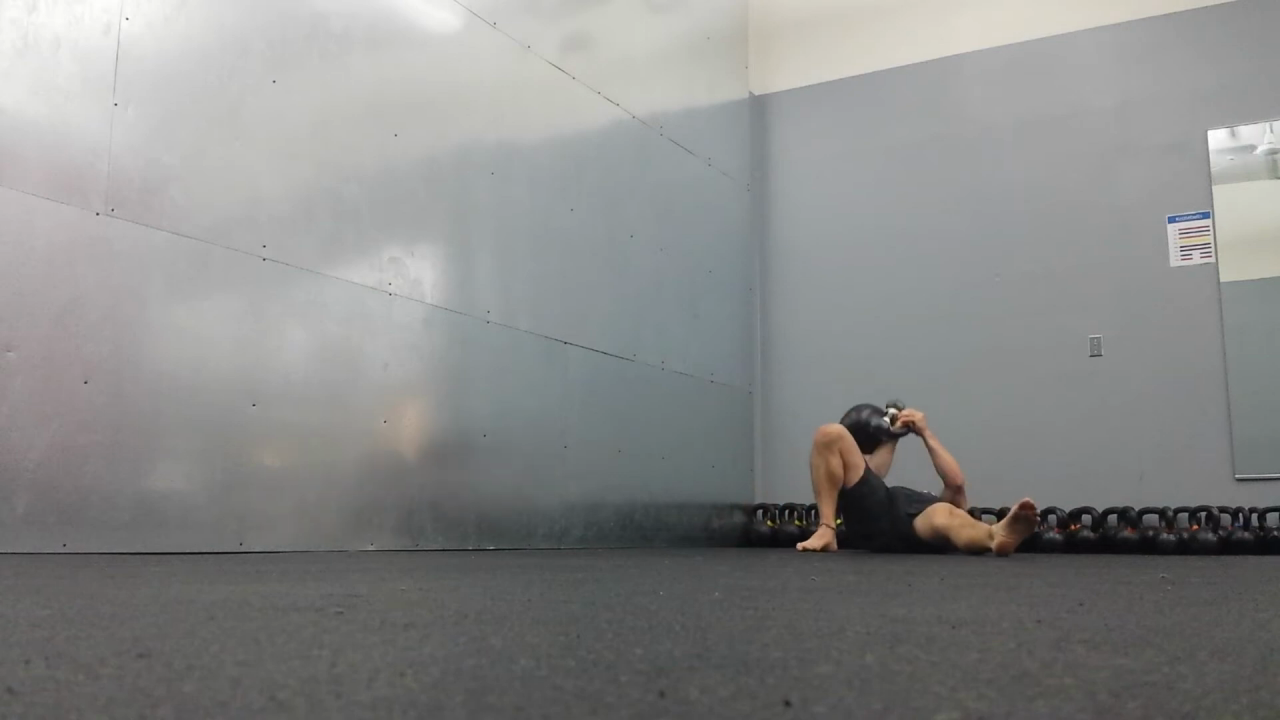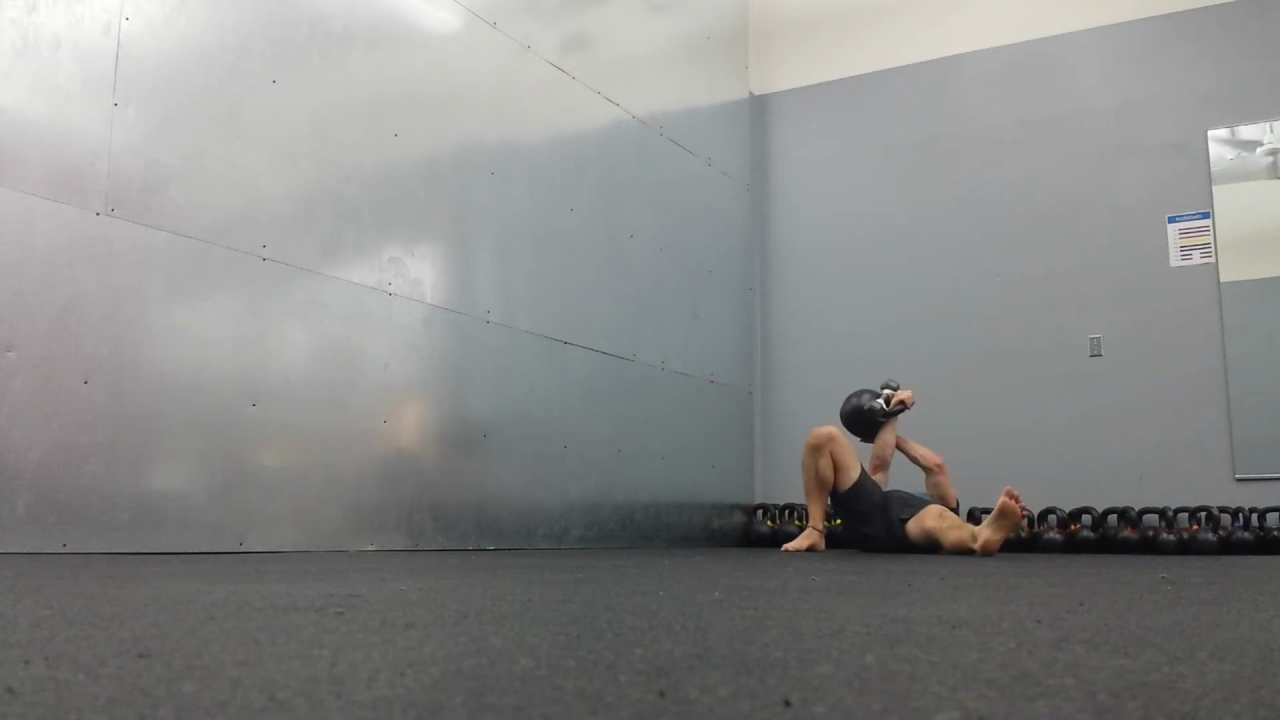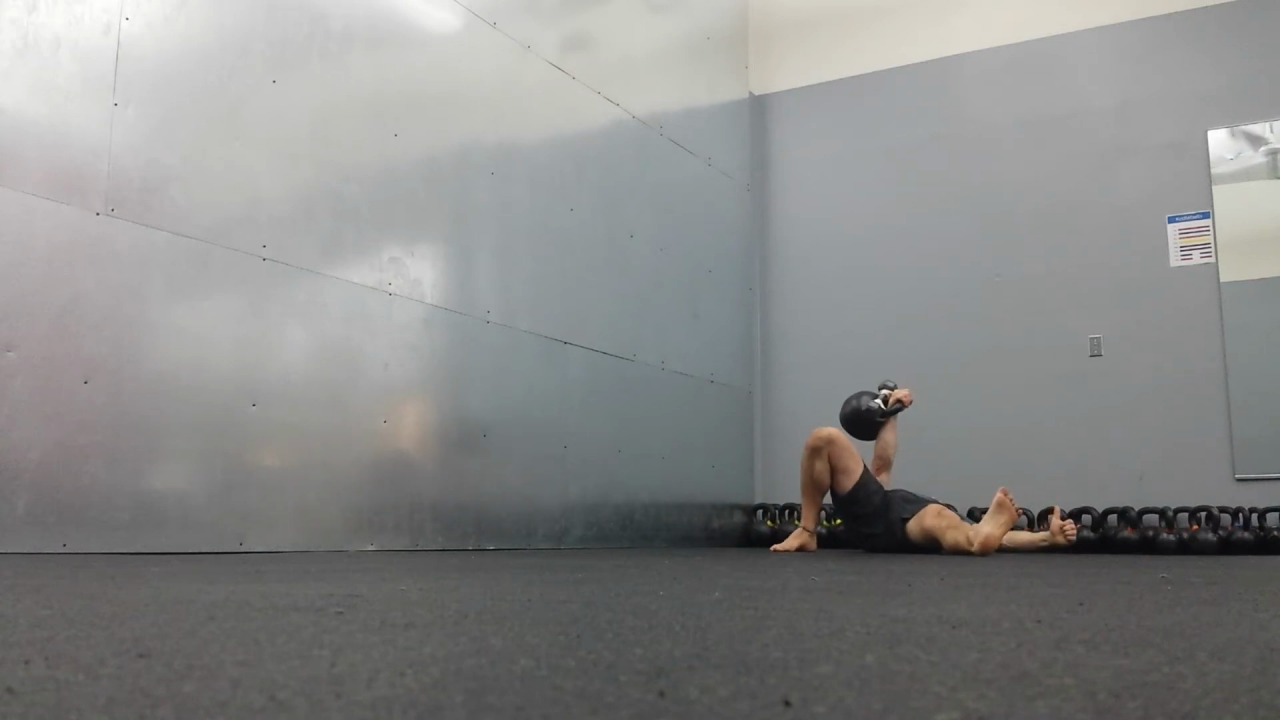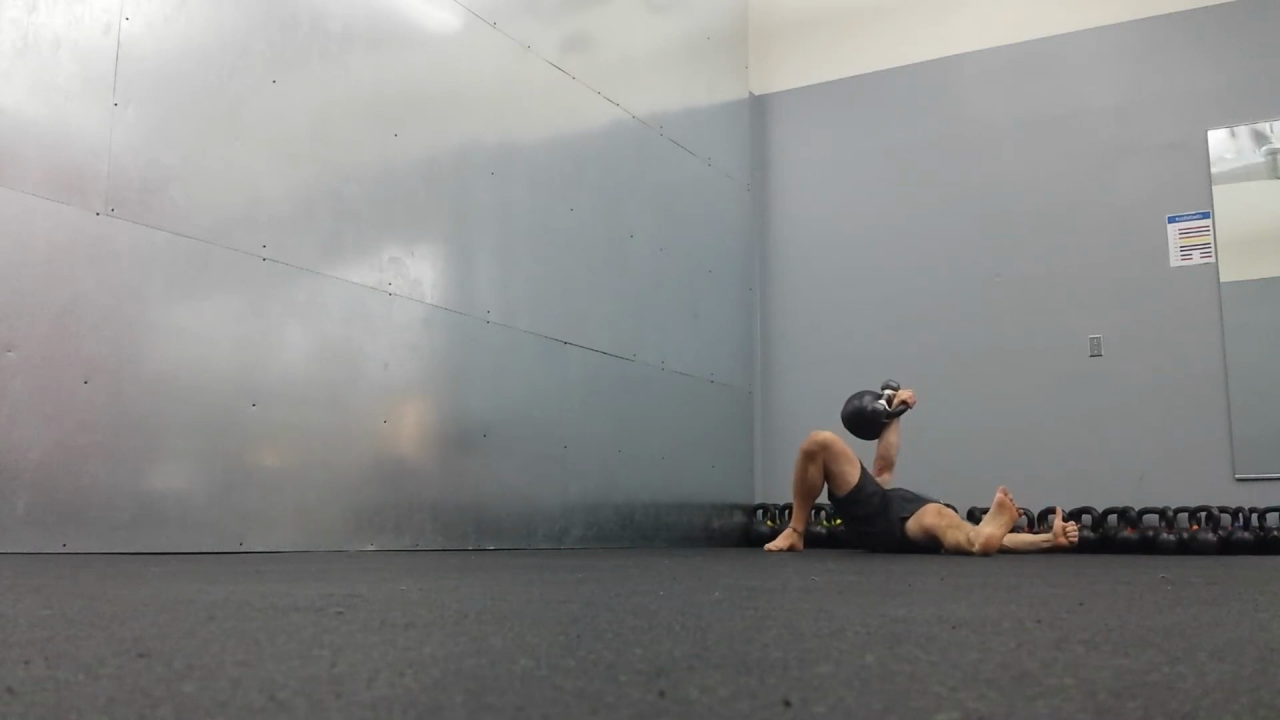
dt=1s
person 1, frame 1
left shoulder: (948, 510)
left elbow: (956, 483)
right elbow: (872, 480)
left wrist: (925, 434)
right wrist: (892, 434)
left hip: (916, 534)
right hip: (875, 518)
left knee: (944, 517)
right knee: (831, 434)
left ankle: (997, 536)
right ankle: (826, 531)
person 1, frame 2
left shoulder: (942, 510)
left elbow: (935, 467)
right elbow: (879, 465)
left wrist: (896, 440)
right wrist: (892, 415)
left hip: (909, 531)
right hip: (871, 518)
left knee: (935, 520)
right knee: (824, 437)
left ankle: (982, 536)
right ankle: (815, 532)
person 1, frame 3
left shoulder: (949, 521)
left elbow: (1000, 536)
right elbow: (881, 466)
left wrist: (1049, 537)
right wrist: (891, 412)
left hip: (908, 533)
right hip: (873, 515)
right knee: (825, 438)
left ankle: (978, 539)
right ankle: (805, 533)
person 1, frame 4
left shoulder: (946, 521)
left elbow: (1002, 541)
right elbow: (883, 467)
left wrist: (1051, 539)
right wrist: (895, 413)
left hip: (909, 531)
right hip: (872, 512)
right knee: (820, 442)
